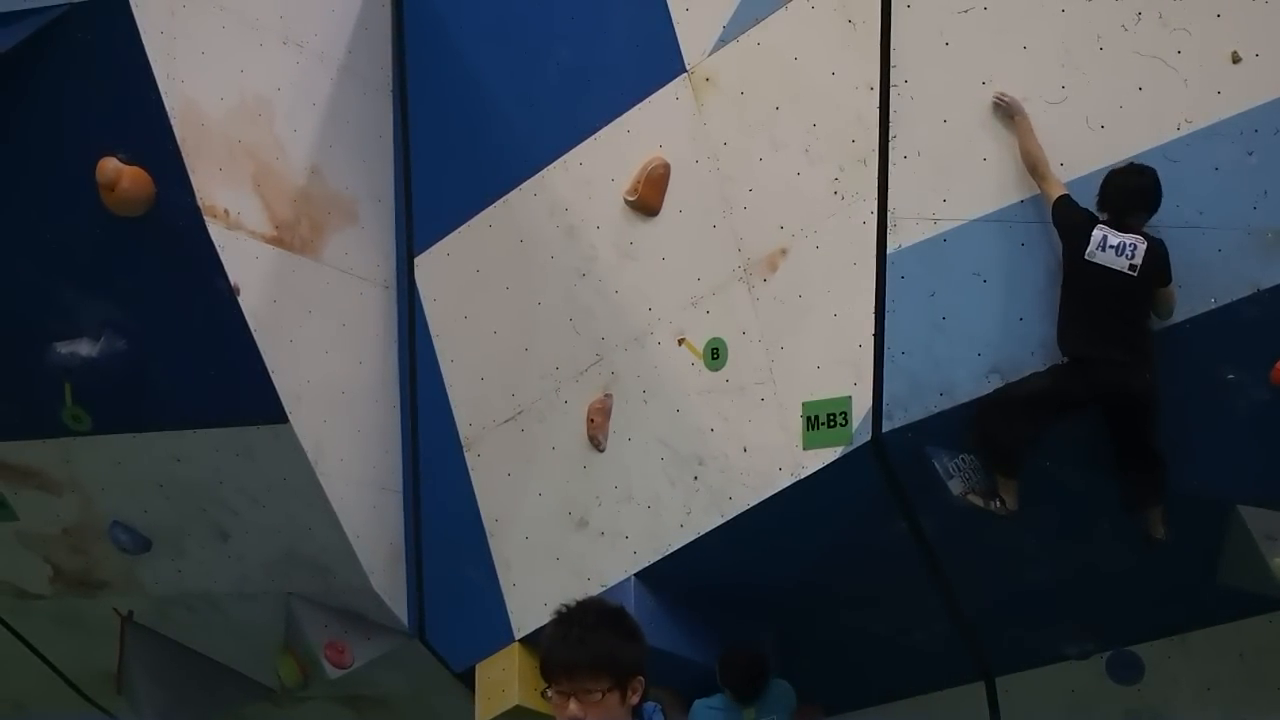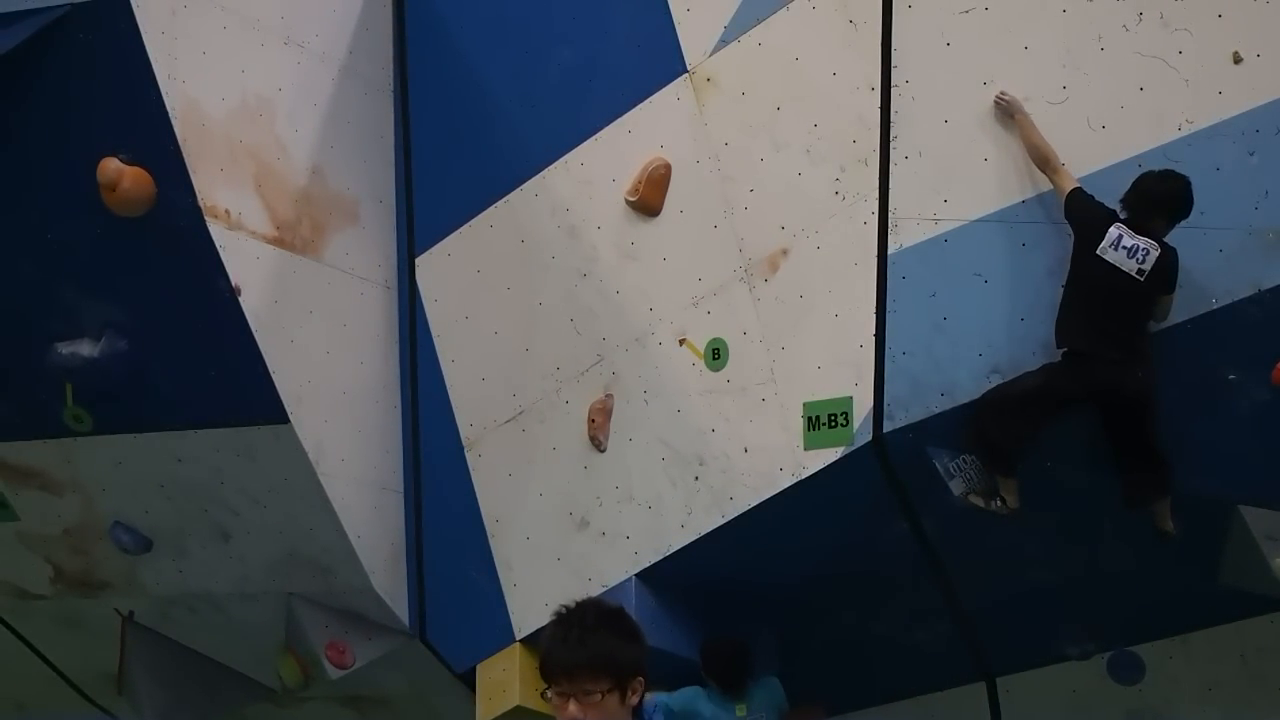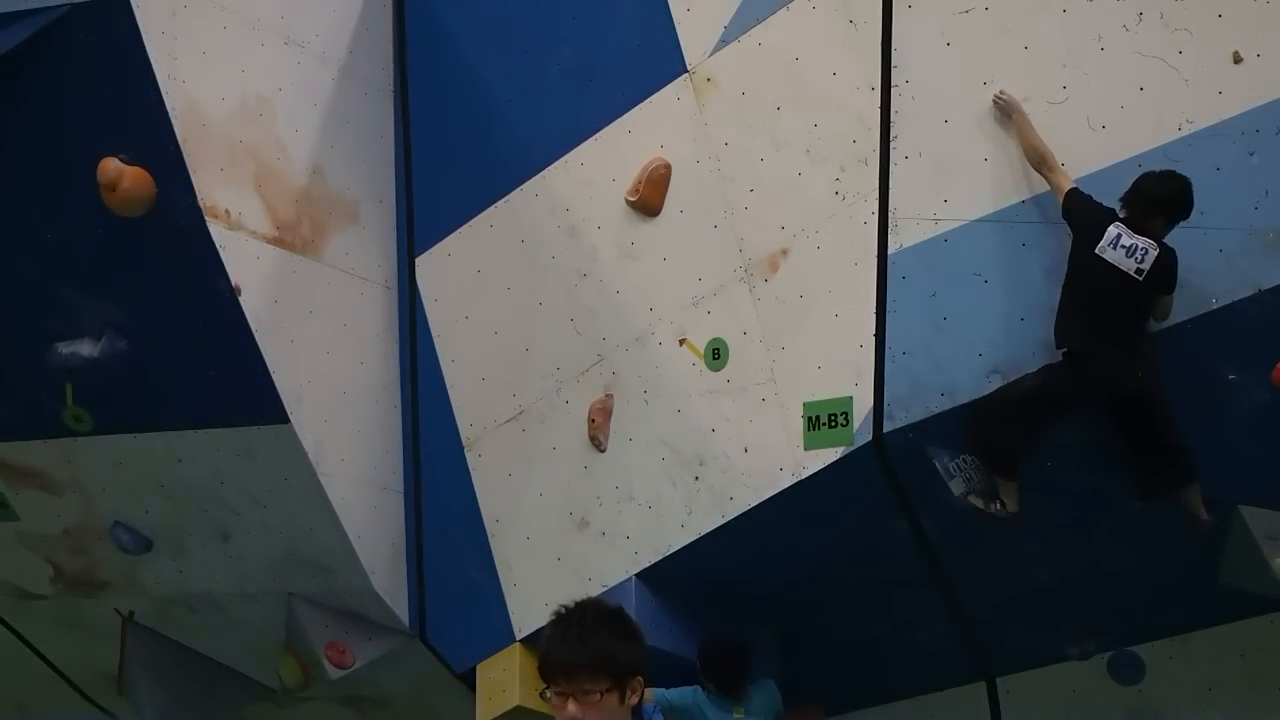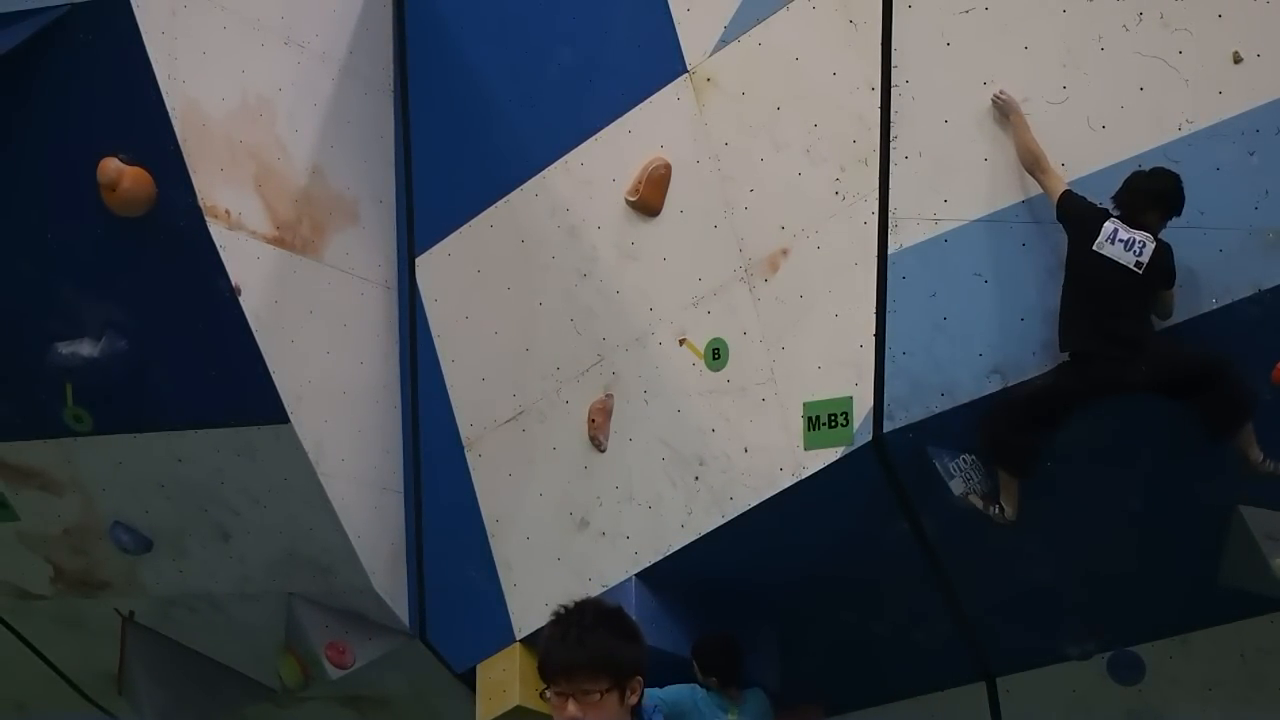
dt=0.5s
person 1, frame 1
left shoulder: (1080, 229)
right shoulder: (1154, 252)
left elbow: (1040, 171)
right elbow: (1165, 310)
left wrist: (1019, 118)
left hip: (1083, 371)
right hip: (1135, 376)
left knee: (998, 412)
right knee: (1140, 450)
left ankle: (1007, 498)
right ankle: (1155, 526)
person 1, frame 2
left shoulder: (1096, 223)
right shoulder: (1166, 258)
left elbow: (1050, 165)
right elbow: (1160, 314)
left wrist: (1020, 116)
left hip: (1081, 367)
right hip: (1132, 374)
left knee: (995, 411)
right knee: (1140, 448)
left ankle: (1008, 498)
right ankle: (1165, 523)
person 1, frame 3
left shoulder: (1094, 223)
right shoulder: (1164, 259)
left elbow: (1046, 165)
right elbow: (1161, 313)
left wrist: (1017, 114)
left hip: (1081, 367)
right hip: (1134, 373)
left knee: (995, 414)
right knee: (1160, 441)
left ankle: (1007, 501)
right ankle: (1198, 515)
person 1, frame 4
left shoulder: (1089, 222)
right shoulder: (1159, 252)
left elbow: (1038, 167)
right elbow: (1164, 311)
left wrist: (1014, 115)
left hip: (1089, 367)
right hip: (1146, 362)
left knee: (1012, 417)
right knee: (1217, 373)
left ankle: (1006, 505)
